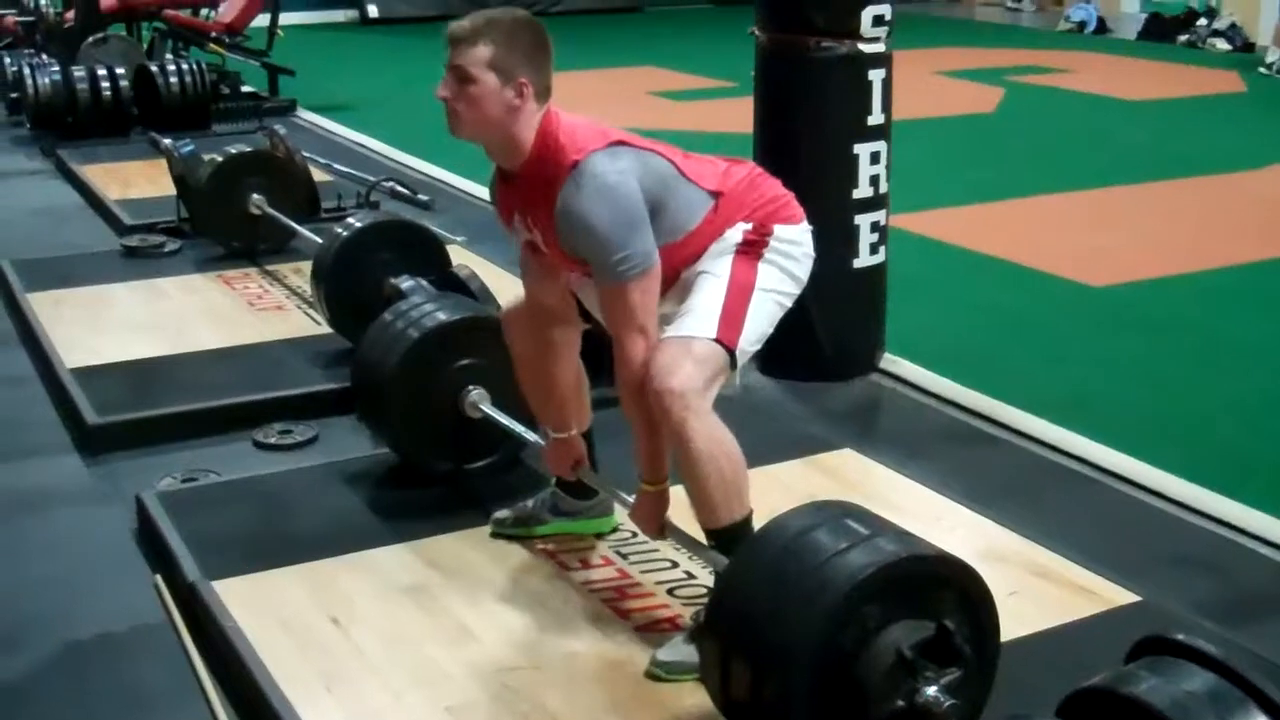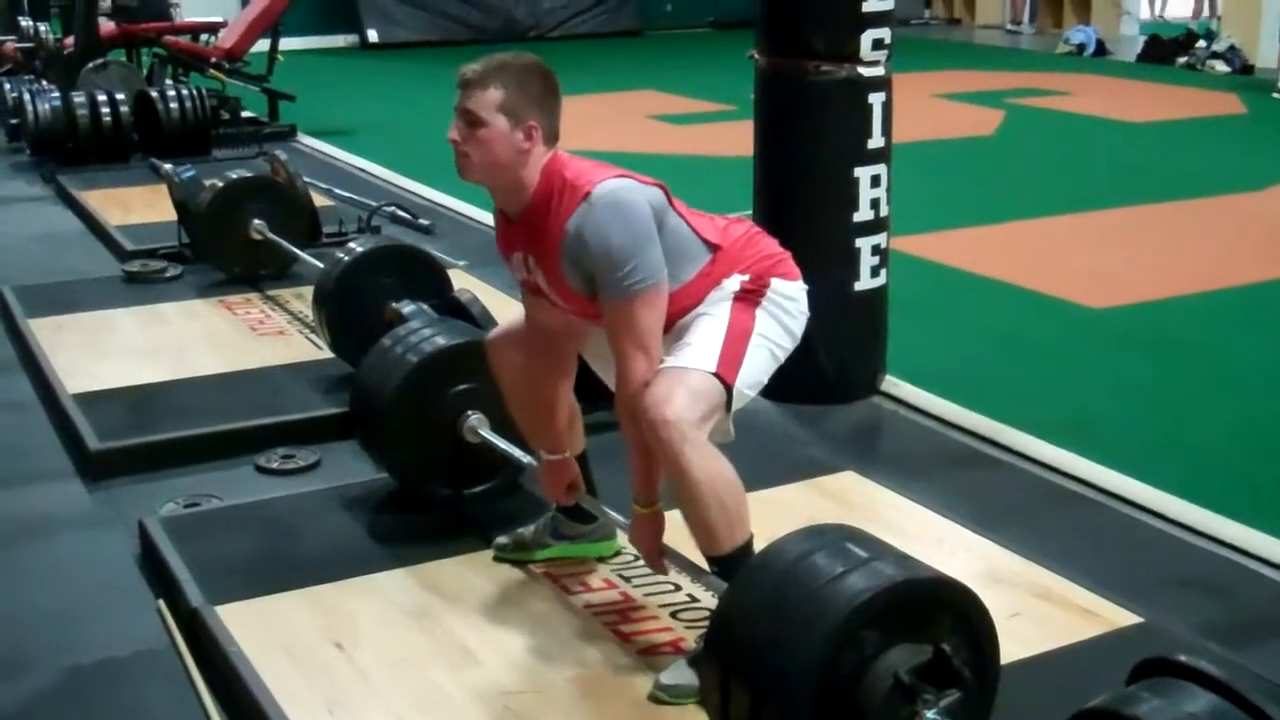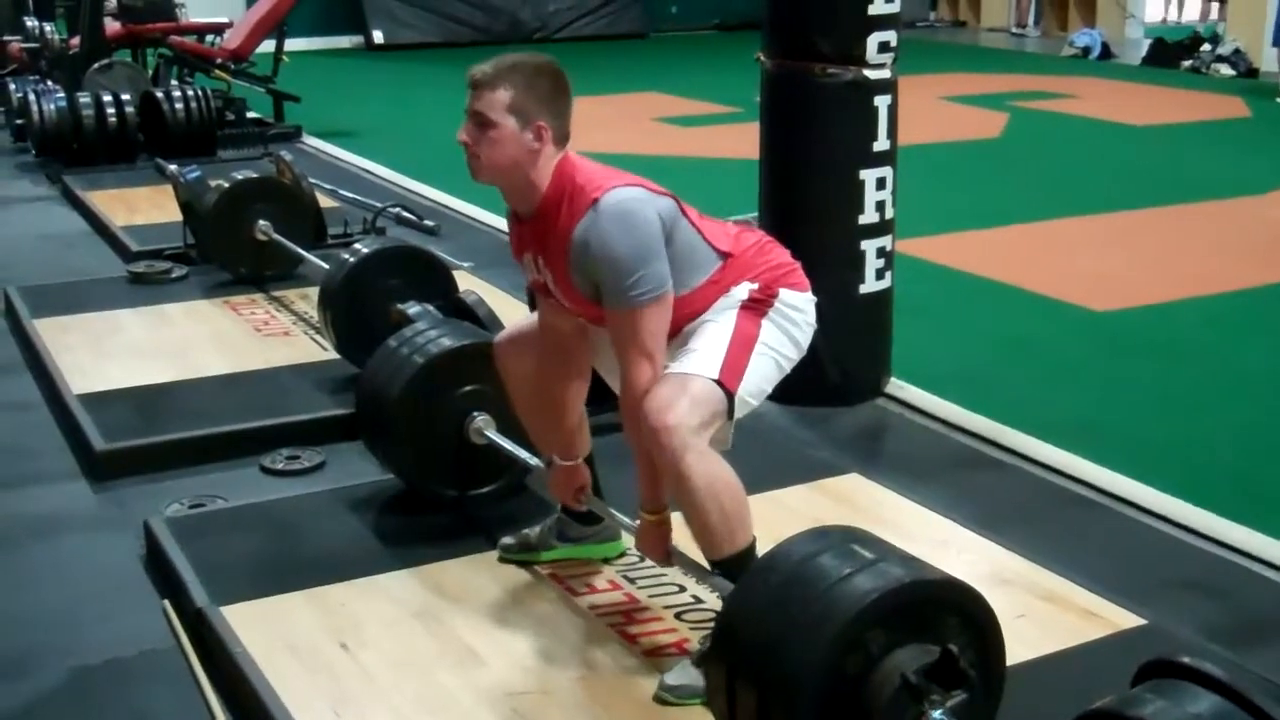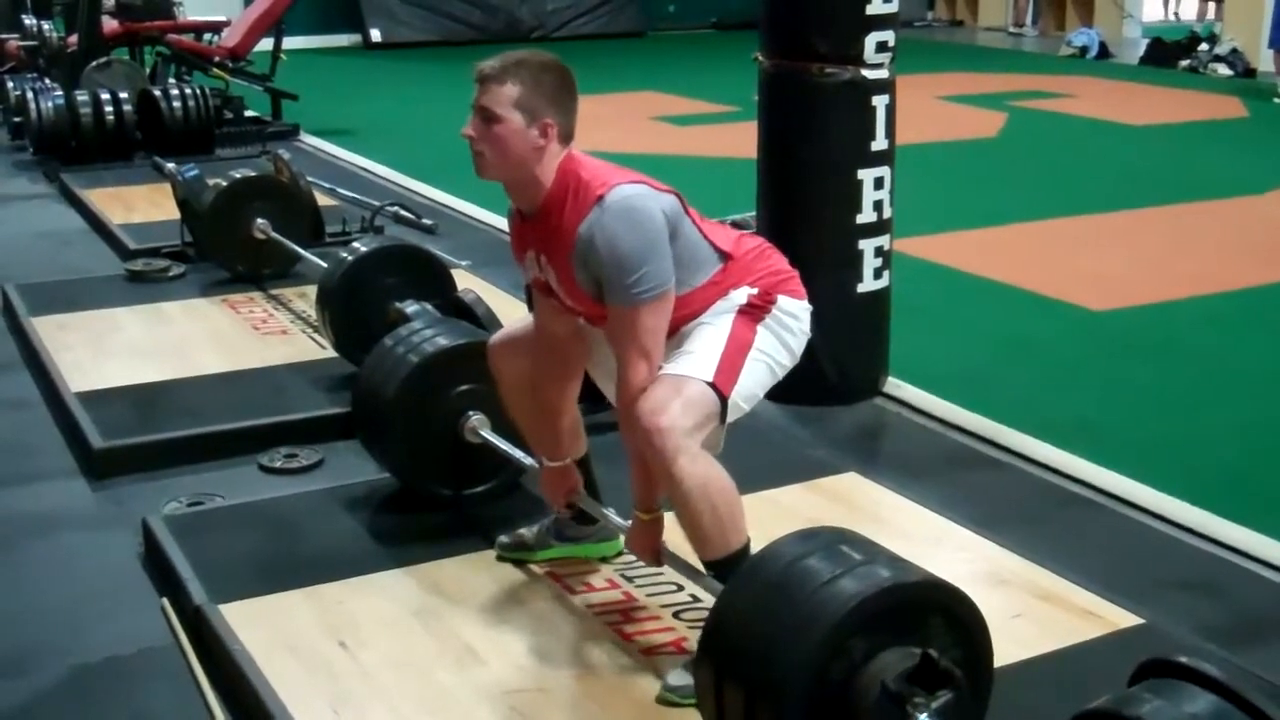
dt=0.7s
person 1, frame 1
left shoulder: (591, 183)
right shoulder: (513, 173)
left elbow: (634, 346)
right elbow: (551, 308)
left wrist: (652, 485)
right wrist: (561, 432)
left hip: (756, 236)
right hip: (670, 245)
left knee: (674, 385)
right knee: (522, 322)
right ankle: (579, 495)
person 1, frame 2
left shoulder: (603, 211)
right shoulder: (513, 215)
left elbow: (638, 371)
right elbow: (552, 338)
left wrist: (645, 506)
right wrist: (556, 455)
left hip: (751, 290)
right hip: (667, 301)
left knee: (670, 416)
right knee: (509, 349)
right ankle: (579, 520)
person 1, frame 3
left shoulder: (609, 218)
right shoulder: (527, 212)
left elbow: (641, 377)
right elbow: (563, 338)
left wrist: (653, 515)
right wrist: (567, 458)
left hip: (759, 297)
right hip: (675, 305)
left knee: (670, 421)
right knee: (518, 350)
right ankle: (585, 523)
person 1, frame 4
left shoulder: (615, 215)
right shoulder: (527, 212)
left elbow: (638, 376)
right elbow: (557, 339)
left wrist: (646, 513)
right wrist: (555, 460)
left hip: (754, 303)
right hip: (662, 311)
left knee: (663, 424)
right knee: (510, 353)
right ankle: (582, 523)
